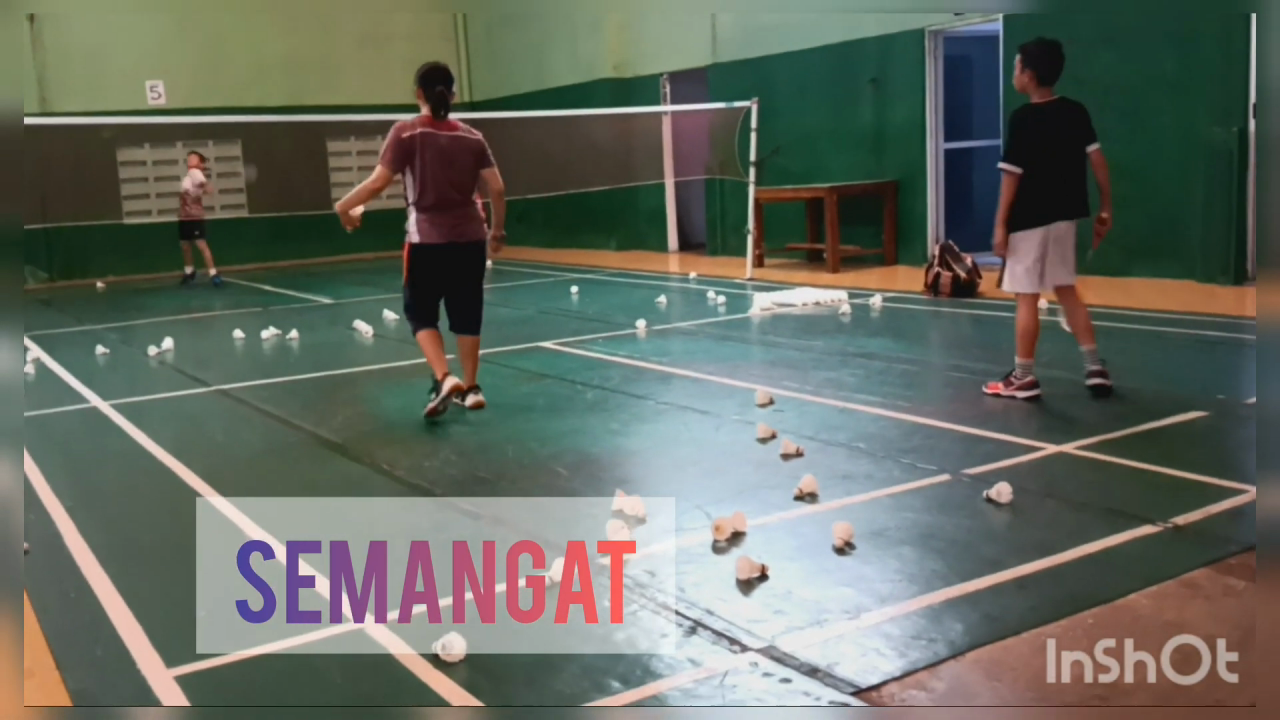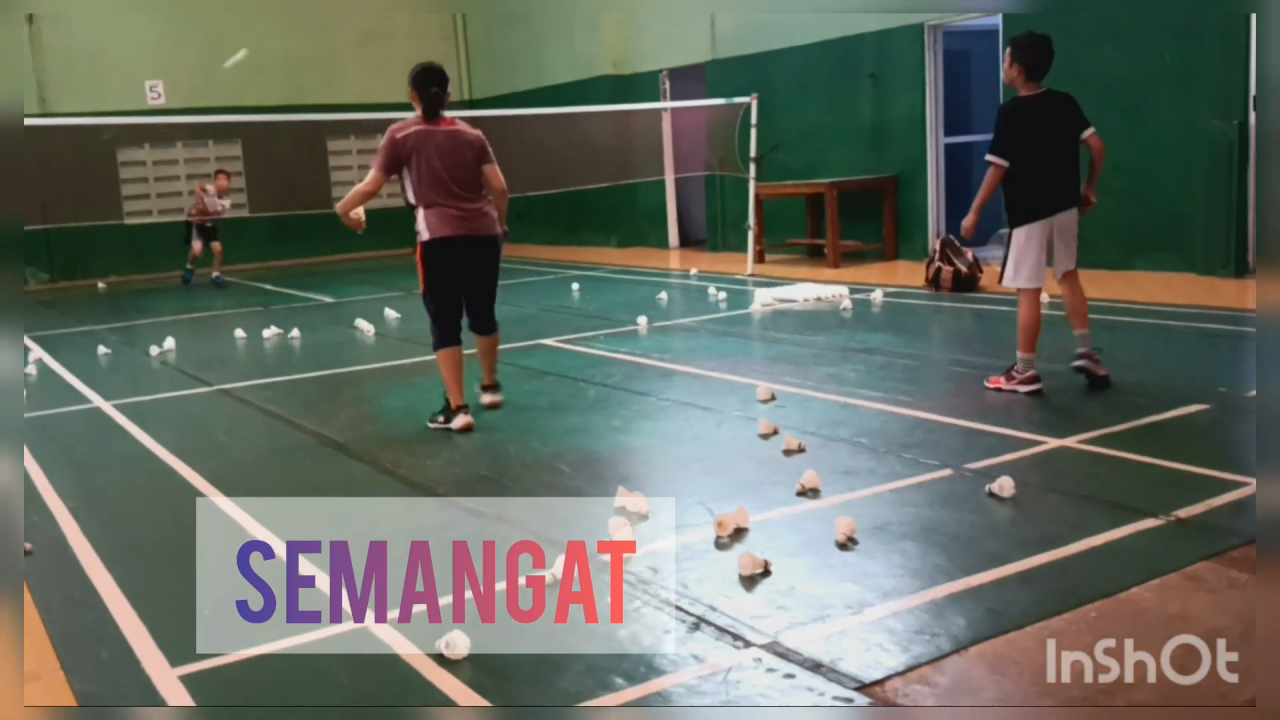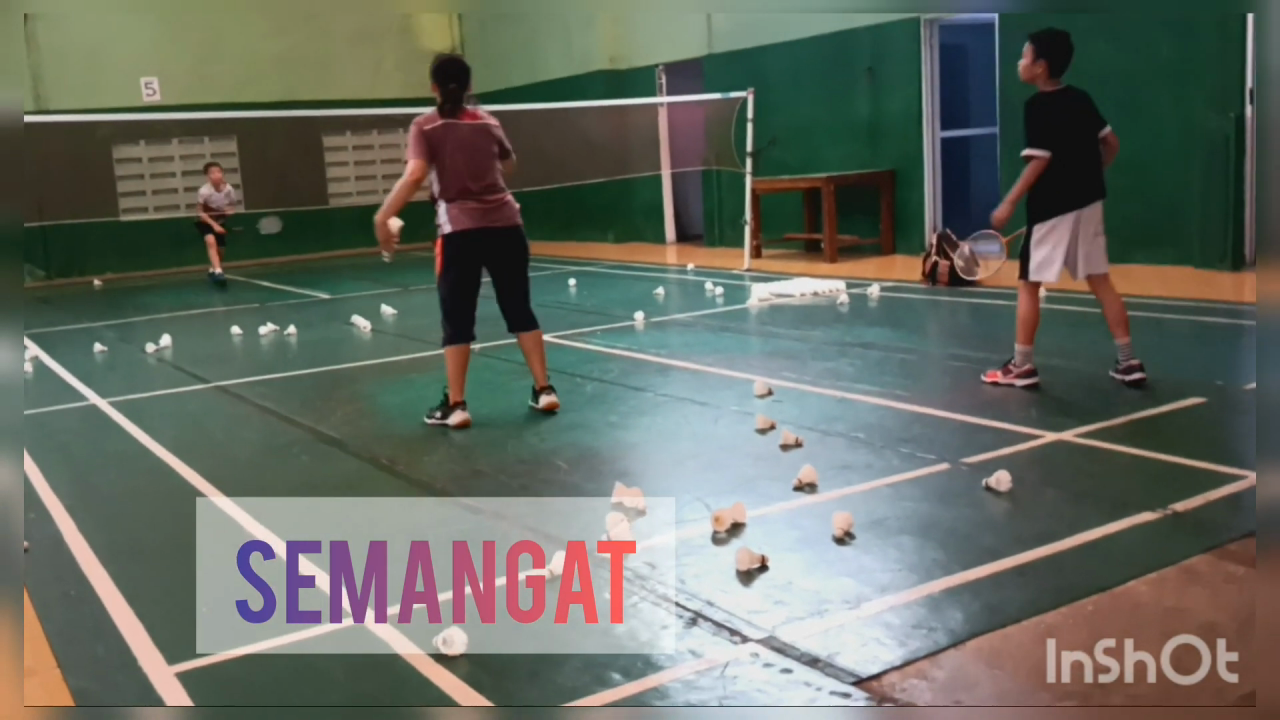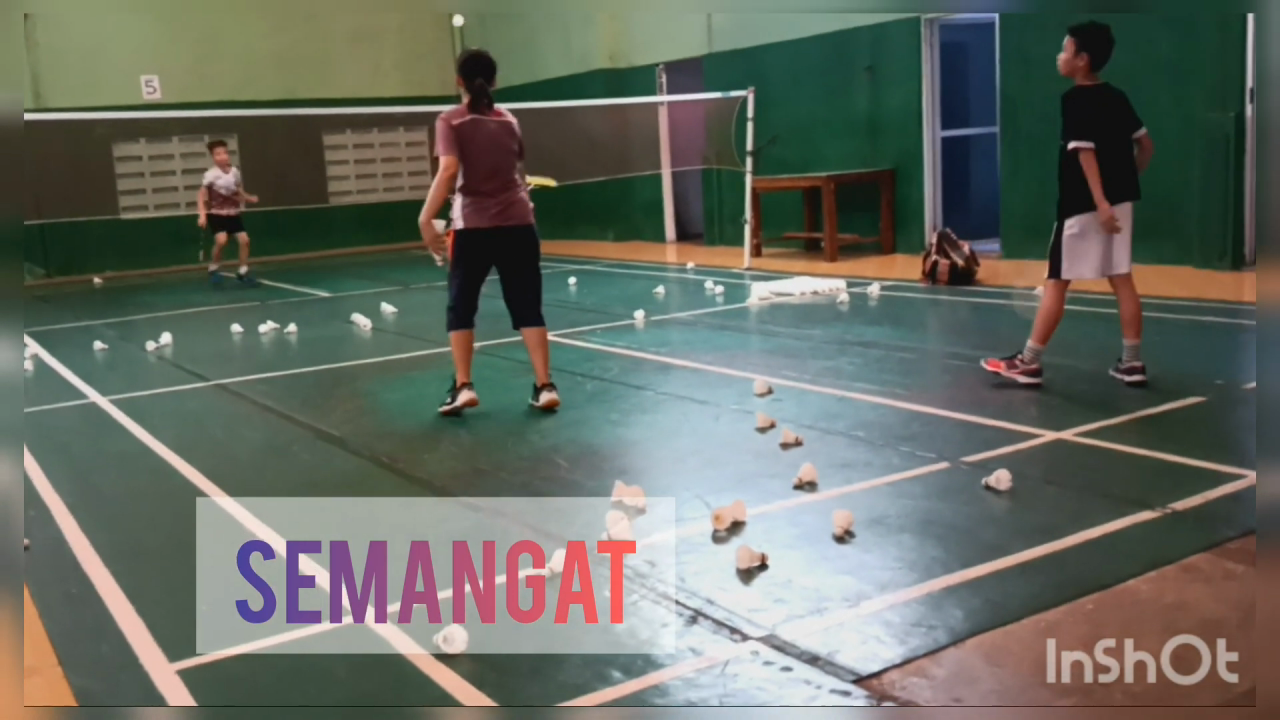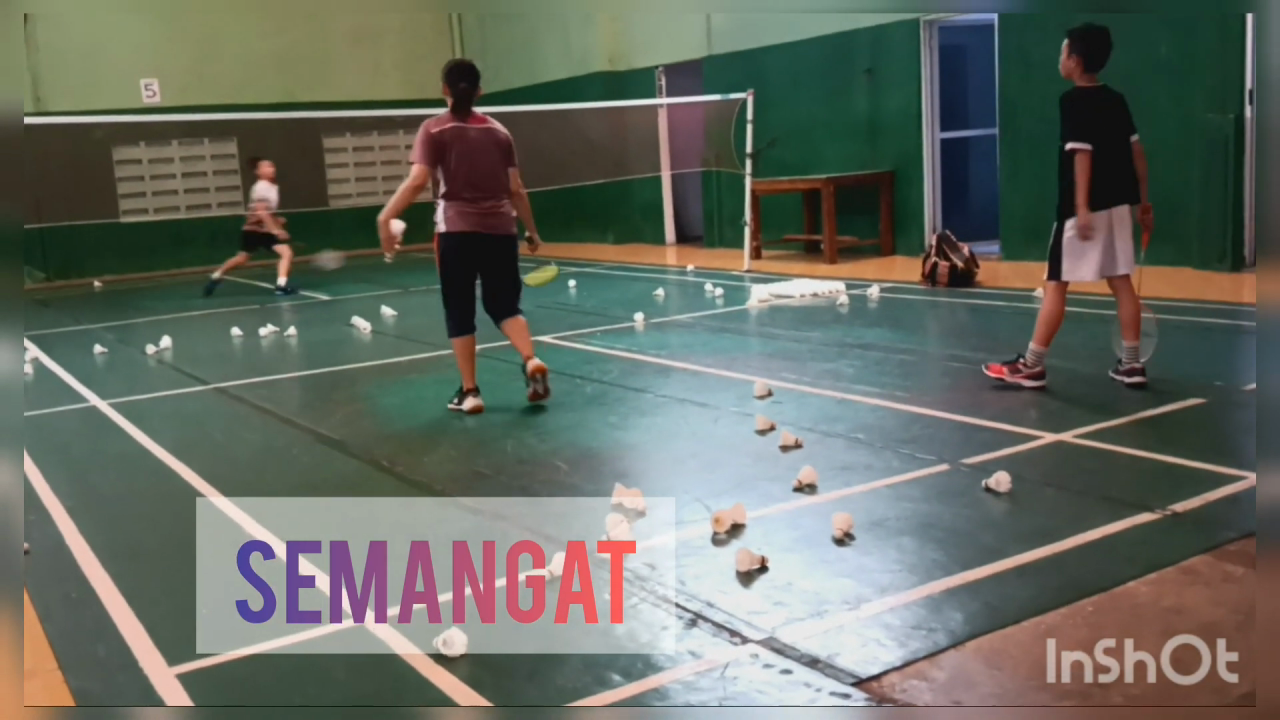
dt=0.3s
person 1, frame 1
left shoulder: (405, 133)
right shoulder: (472, 137)
left elbow: (378, 181)
right elbow: (496, 189)
left wrist: (344, 206)
right wrist: (497, 228)
left hip: (427, 239)
right hip: (470, 237)
left knee: (421, 313)
right knee: (467, 314)
left ankle: (444, 379)
right ankle: (471, 388)
person 1, frame 2
left shoulder: (402, 135)
right shoulder: (470, 134)
left elbow: (371, 185)
right elbow: (499, 186)
left wrist: (344, 208)
right wrist: (499, 224)
left hip: (439, 238)
right hip: (482, 234)
left knee: (445, 323)
right knee: (483, 314)
left ankle: (457, 409)
right ankle: (490, 386)
person 1, frame 3
left shoulder: (425, 127)
right shoulder: (488, 123)
left elbow: (414, 176)
right elbow: (509, 165)
left wrist: (382, 217)
left hip: (460, 231)
right hip: (506, 225)
left knee: (457, 319)
right knee: (520, 311)
left ankle: (455, 405)
right ankle: (544, 390)
person 1, frame 4
left shoulder: (451, 121)
right shoulder: (508, 121)
left elbow: (448, 171)
left wrist: (426, 218)
left hip: (473, 227)
right hip: (519, 224)
left knee: (461, 308)
right knee: (527, 307)
left ankle: (462, 386)
right ankle: (545, 386)
person 1, frame 5
left shoulder: (434, 130)
right shoulder: (498, 131)
left elbow: (417, 181)
right elbow: (516, 189)
left wrist: (385, 217)
right wrist: (531, 230)
left hip: (457, 232)
right hip: (500, 230)
left knee: (459, 312)
right knee: (505, 305)
left ankle: (469, 391)
right ankle: (531, 362)
person 2, frame 1
left shoulder: (1022, 118)
right shoulder: (1076, 112)
left elbow: (1011, 176)
right elbow: (1098, 162)
left wrist: (1000, 225)
right wrist: (1105, 209)
left hip: (1029, 220)
right hip: (1065, 216)
left knee: (1026, 297)
right knee: (1066, 291)
left ankle: (1023, 377)
right ankle: (1095, 367)
person 2, frame 2
left shoulder: (1011, 113)
right shoulder: (1065, 103)
left elbow: (998, 169)
right elbow: (1097, 147)
left wrist: (974, 212)
right wrist: (1089, 188)
left hip: (1030, 212)
right hip: (1066, 206)
left knee: (1028, 291)
right knee: (1068, 276)
left ankle: (1024, 372)
right ankle: (1085, 351)
person 2, frame 3
left shoulder: (1037, 106)
right shoulder: (1081, 99)
left elbow: (1040, 161)
right elbow: (1111, 144)
left wrist: (1008, 203)
left hip: (1053, 208)
right hip: (1089, 202)
left knee: (1028, 285)
right knee: (1100, 282)
left ankle: (1022, 365)
right ankle: (1129, 361)
person 2, frame 4
left shoulder: (1074, 99)
right shoulder: (1117, 97)
left elbow: (1086, 154)
right elbow: (1146, 146)
left wrist: (1101, 202)
left hip: (1083, 207)
right hip: (1120, 201)
left knee: (1056, 283)
right knee: (1122, 280)
left ankle: (1029, 361)
right ankle: (1132, 362)
person 2, frame 5
left shoulder: (1073, 100)
right shoulder: (1116, 100)
left elbow: (1082, 155)
right elbow: (1136, 153)
left wrist: (1081, 207)
right wrist: (1143, 200)
left hip: (1085, 208)
right hip: (1118, 204)
left knee: (1056, 284)
right knee: (1122, 282)
left ankle: (1032, 364)
right ankle: (1131, 363)
